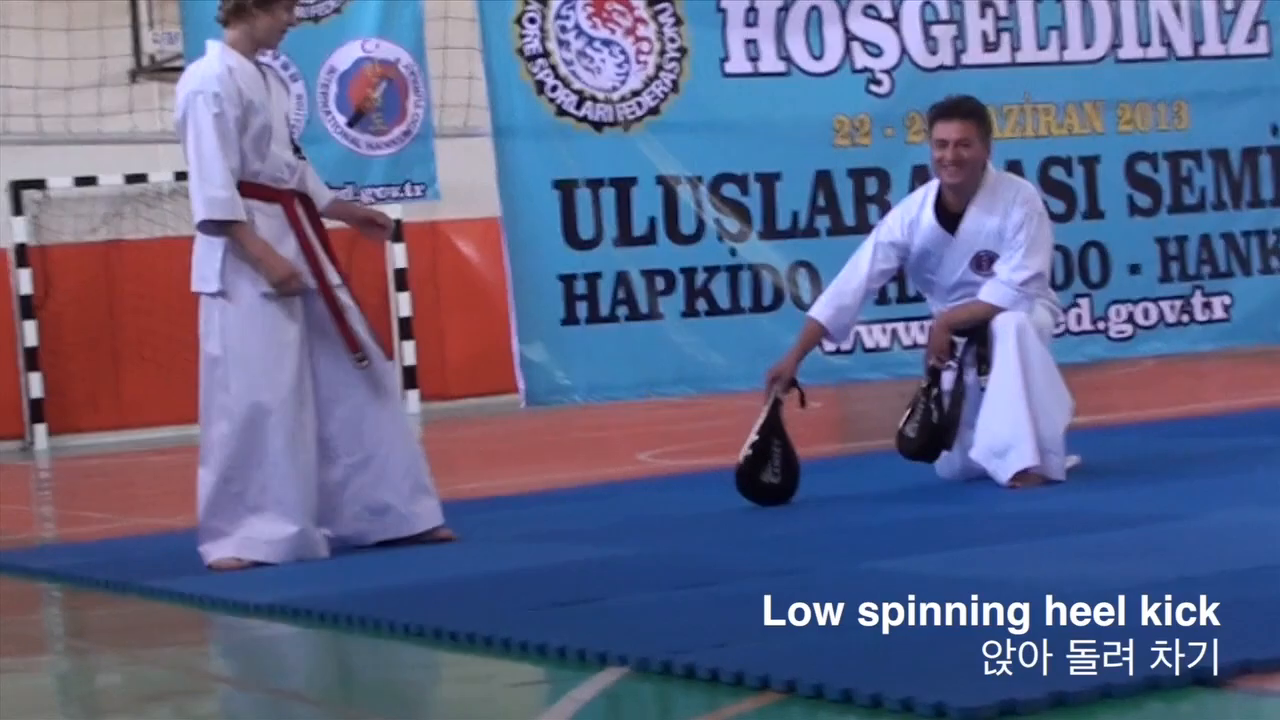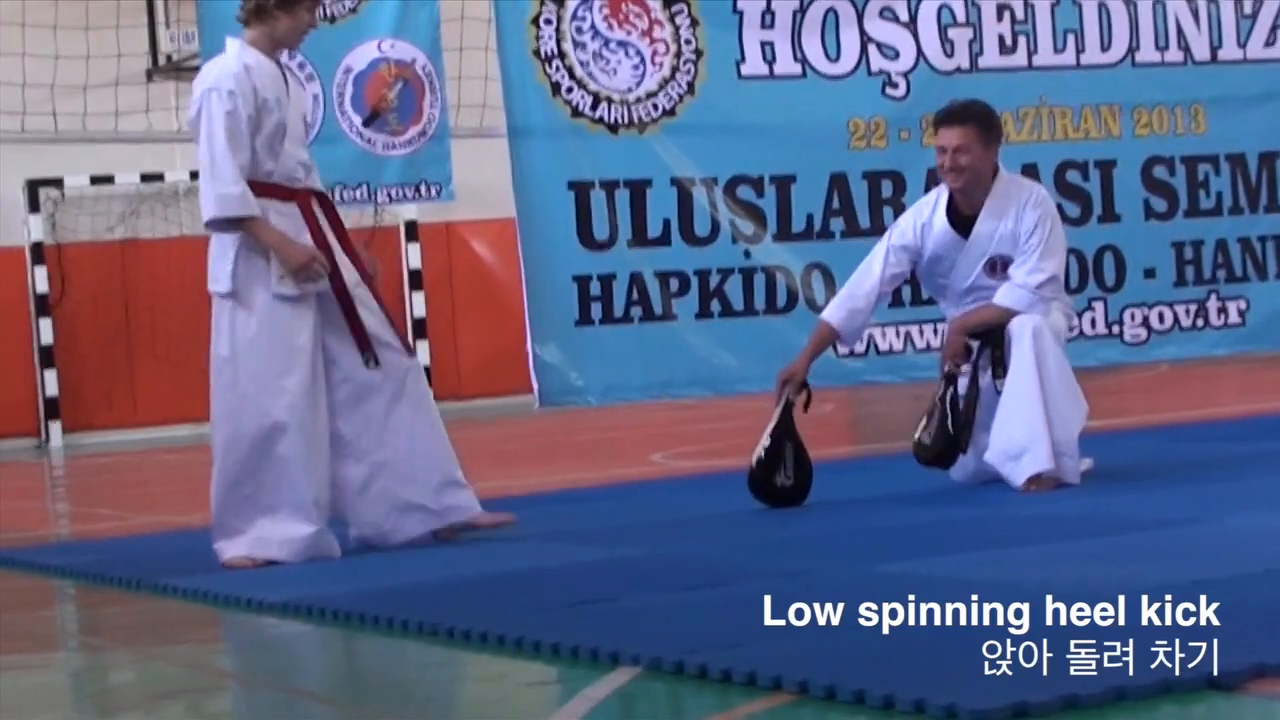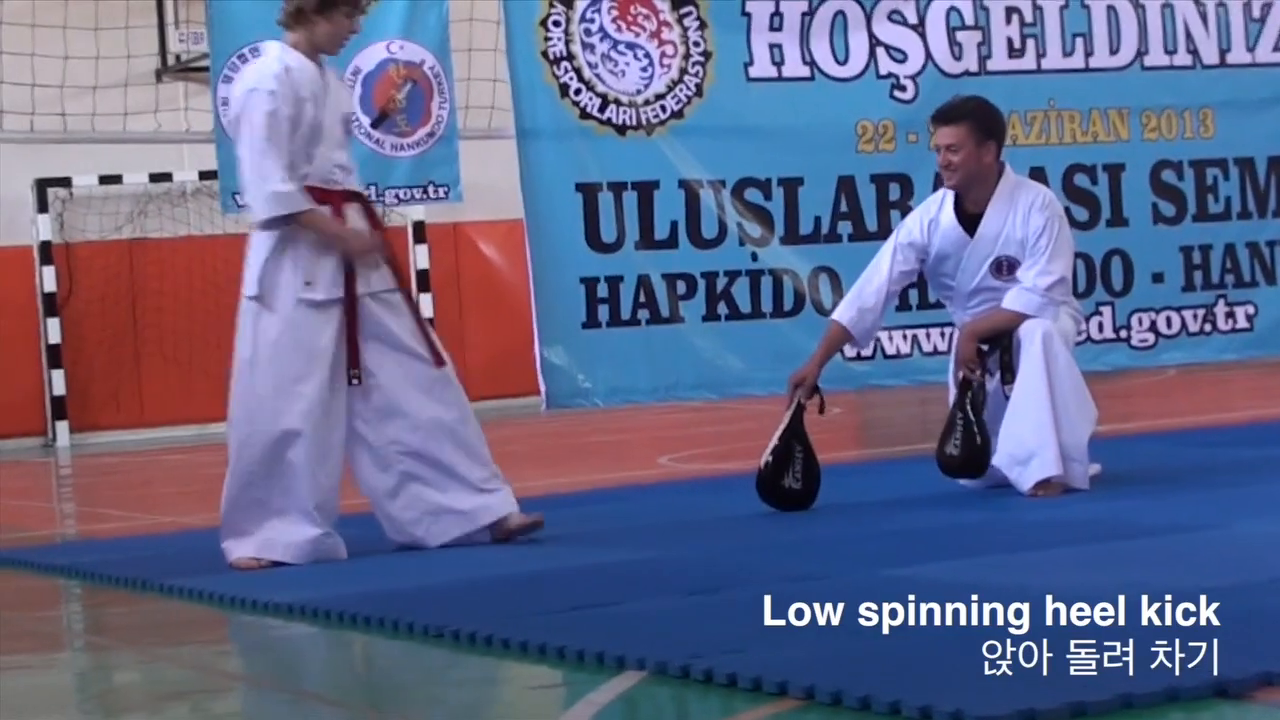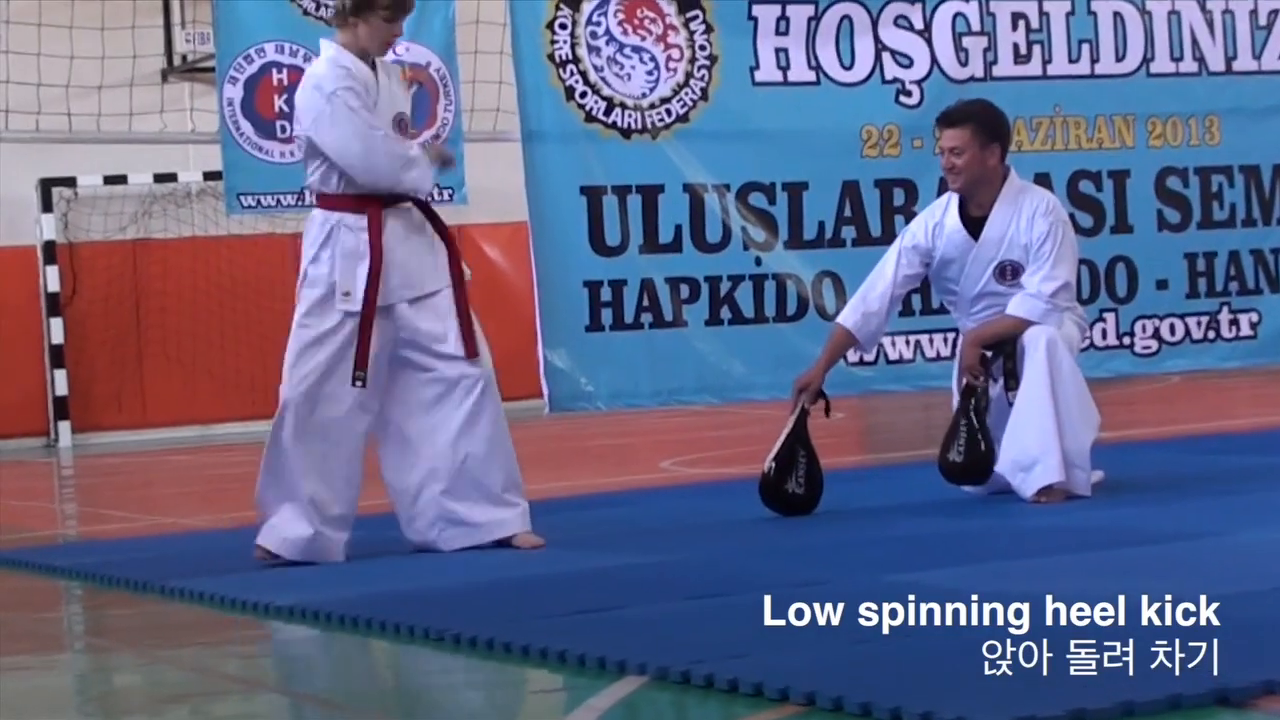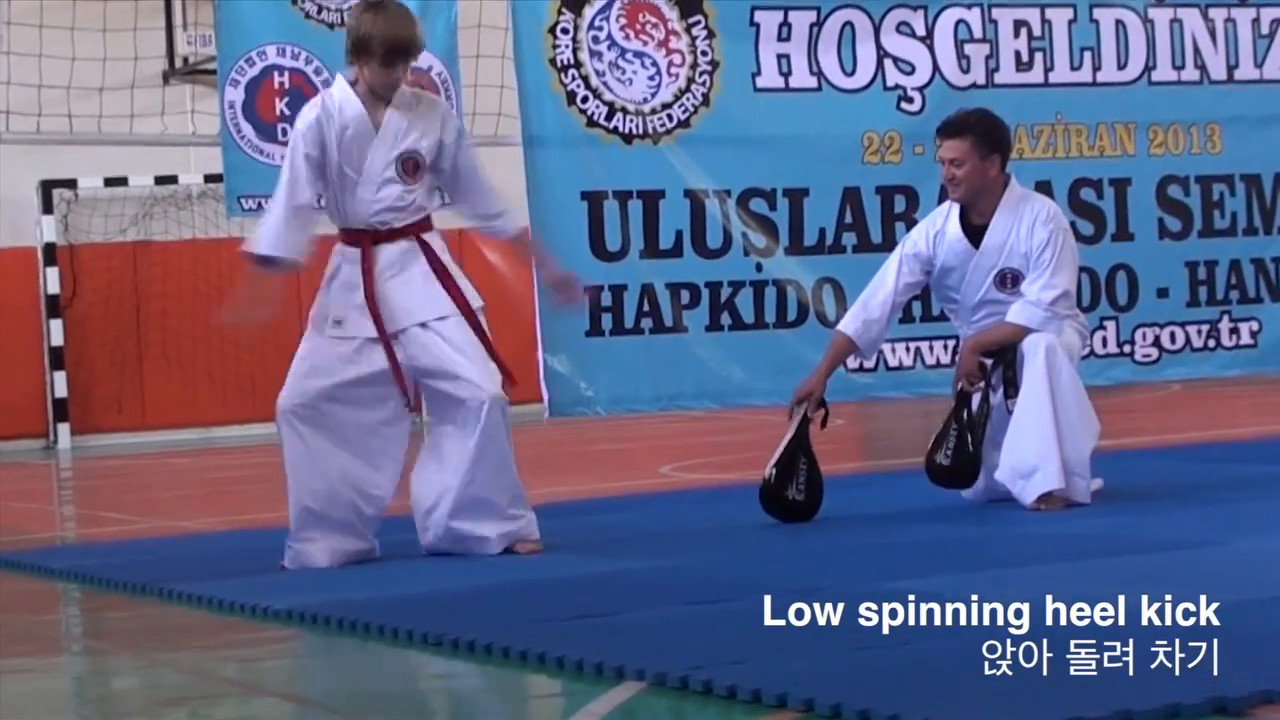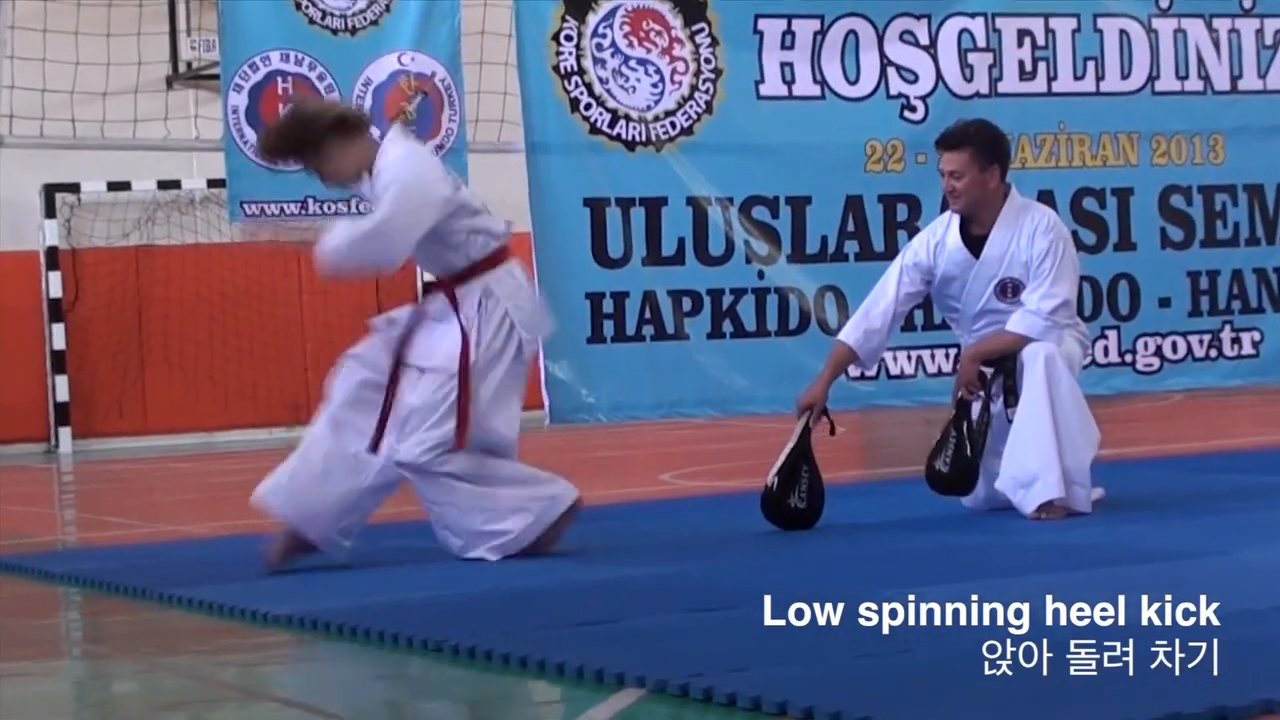
dt=0.2s
person 1, frame 1
left shoulder: (266, 80)
right shoulder: (210, 81)
right elbow: (212, 183)
left wrist: (350, 213)
right wrist: (262, 254)
left hip: (295, 243)
right hip: (247, 252)
left knee: (356, 378)
right knee: (253, 392)
left ankle: (388, 512)
right ankle: (244, 534)
person 1, frame 2
left shoulder: (283, 79)
right shoulder: (226, 78)
right elbow: (221, 183)
left wrist: (322, 235)
right wrist: (278, 243)
left hip: (312, 244)
right hip: (259, 255)
left knee: (379, 369)
right knee: (265, 398)
left ankle: (433, 507)
right ankle: (259, 532)
person 1, frame 3
left shoulder: (328, 81)
right shoulder: (267, 80)
right elbow: (267, 184)
right wrist: (336, 234)
left hip: (348, 249)
right hip: (295, 256)
left knee: (412, 376)
right knee: (282, 399)
left ankle: (480, 511)
right ankle: (267, 533)
person 1, frame 4
left shoulder: (388, 78)
right shoulder: (324, 83)
right elbow: (384, 165)
right wrist: (430, 157)
left hip: (406, 244)
right hip: (344, 252)
left knee: (457, 377)
right knee: (320, 394)
left ankle: (490, 519)
right ankle: (295, 530)
person 1, frame 5
left shoulder: (432, 116)
right shoulder: (319, 119)
left elbow: (475, 192)
right elbow: (292, 205)
left wrist: (541, 262)
left hip: (422, 271)
right hip: (356, 278)
left knee: (474, 393)
right knee: (307, 401)
left ankle: (494, 525)
right ankle: (325, 539)
person 1, frame 6
left shoulder: (403, 174)
right shoulder: (390, 165)
left wrist: (329, 247)
left hip: (485, 306)
right hip: (453, 305)
left knee: (430, 445)
right knee: (360, 390)
left ankle: (543, 507)
right ankle: (310, 518)
person 2, frame 1
left shoulder: (1018, 199)
right shoulder: (912, 214)
left elbow: (1018, 289)
right elbow: (851, 286)
left wrist: (946, 322)
right wrist: (794, 357)
left hip: (1018, 318)
right hip: (955, 337)
left knee: (1012, 326)
right knee: (955, 466)
left ankle: (1031, 457)
person 2, frame 2
left shoulder: (1030, 202)
right shoulder: (923, 218)
left elbow: (1033, 291)
right elbow: (862, 289)
left wrist: (961, 325)
right wrist: (804, 359)
left hip: (1032, 319)
right hip: (969, 340)
left knee: (1028, 330)
right knee: (969, 469)
left ankle: (1044, 460)
person 2, frame 3
left shoulder: (1036, 204)
right shoulder: (929, 218)
left elbow: (1042, 295)
right elbow: (871, 291)
left wrist: (972, 331)
right wrist: (817, 361)
left hip: (1039, 322)
right hip: (976, 340)
left knee: (1038, 337)
left ankle: (1052, 466)
person 2, frame 4
left shoulder: (1039, 209)
right shoulder: (934, 222)
left elbow: (1046, 301)
right elbow: (876, 295)
left wrist: (976, 338)
right wrist: (822, 366)
left hip: (1043, 328)
right hip: (980, 346)
left knee: (1042, 343)
right knee: (981, 477)
left ankle: (1055, 473)
person 2, frame 5
left shoulder: (1040, 217)
right shoulder: (935, 230)
left elbow: (1046, 309)
right elbow: (877, 302)
left wrist: (974, 345)
right wrist: (822, 373)
left hip: (1045, 336)
right hip: (981, 355)
left knee: (1041, 350)
right knee: (980, 486)
left ankle: (1055, 480)
person 2, frame 6
left shoulder: (1040, 227)
right shoulder: (935, 240)
left elbow: (1045, 318)
right elbow: (877, 311)
left wrist: (973, 353)
right wrist: (823, 382)
left hip: (1047, 345)
right hip: (982, 367)
left knee: (1041, 359)
right knee: (982, 495)
left ankle: (1055, 489)
